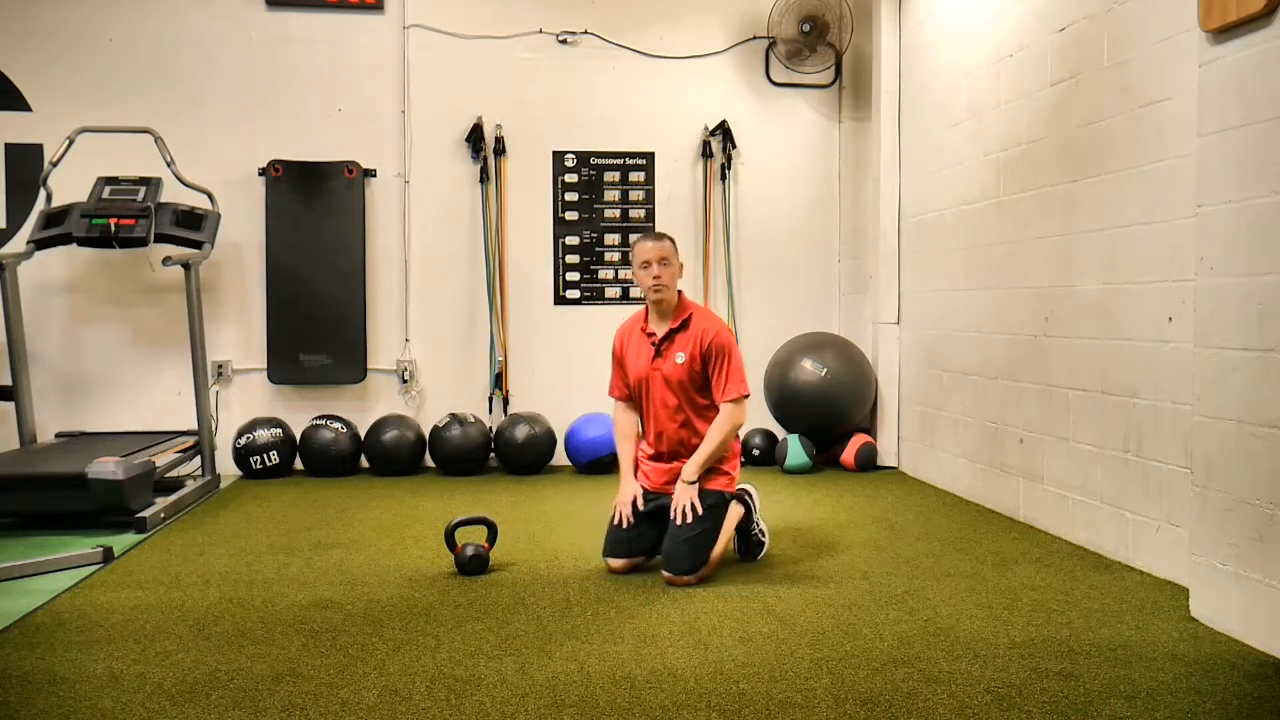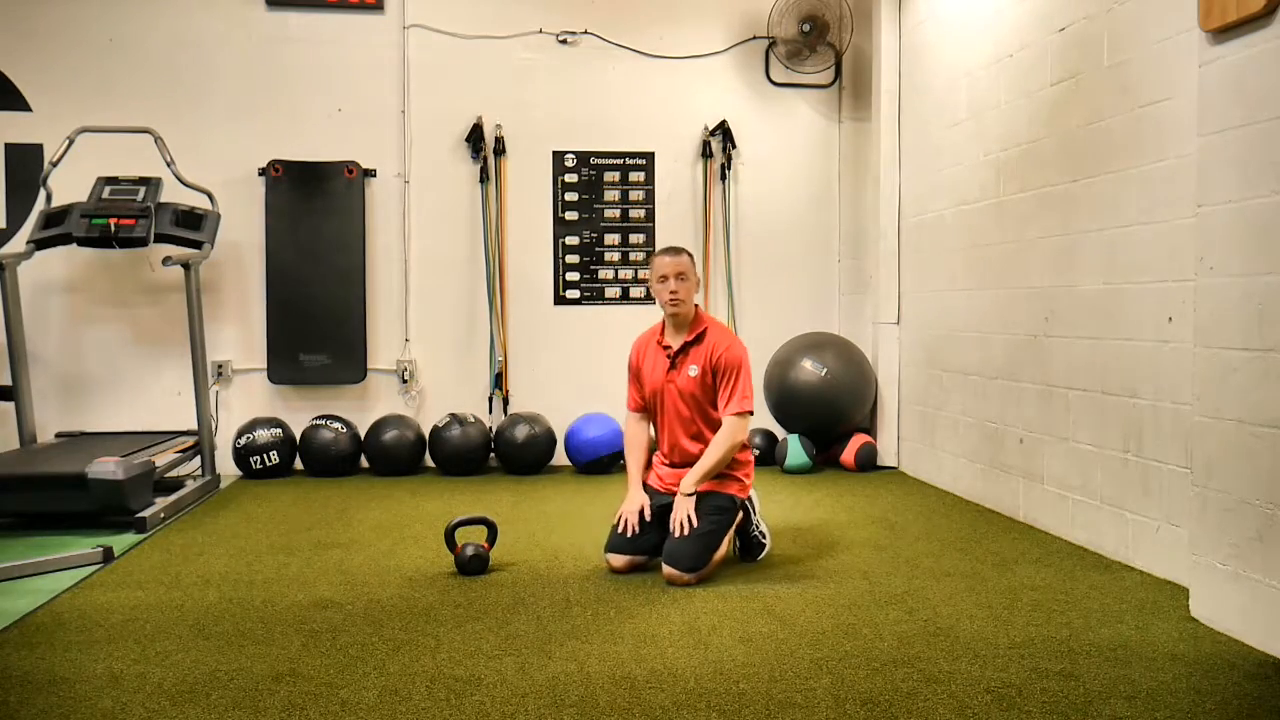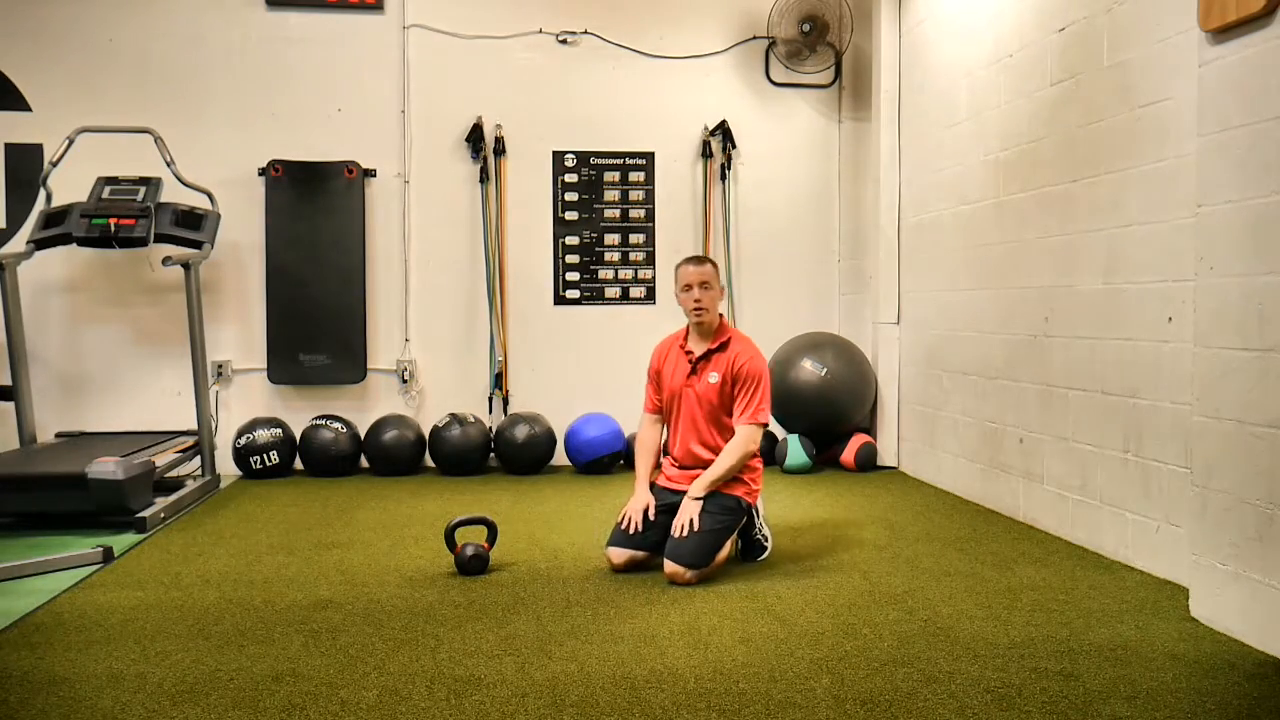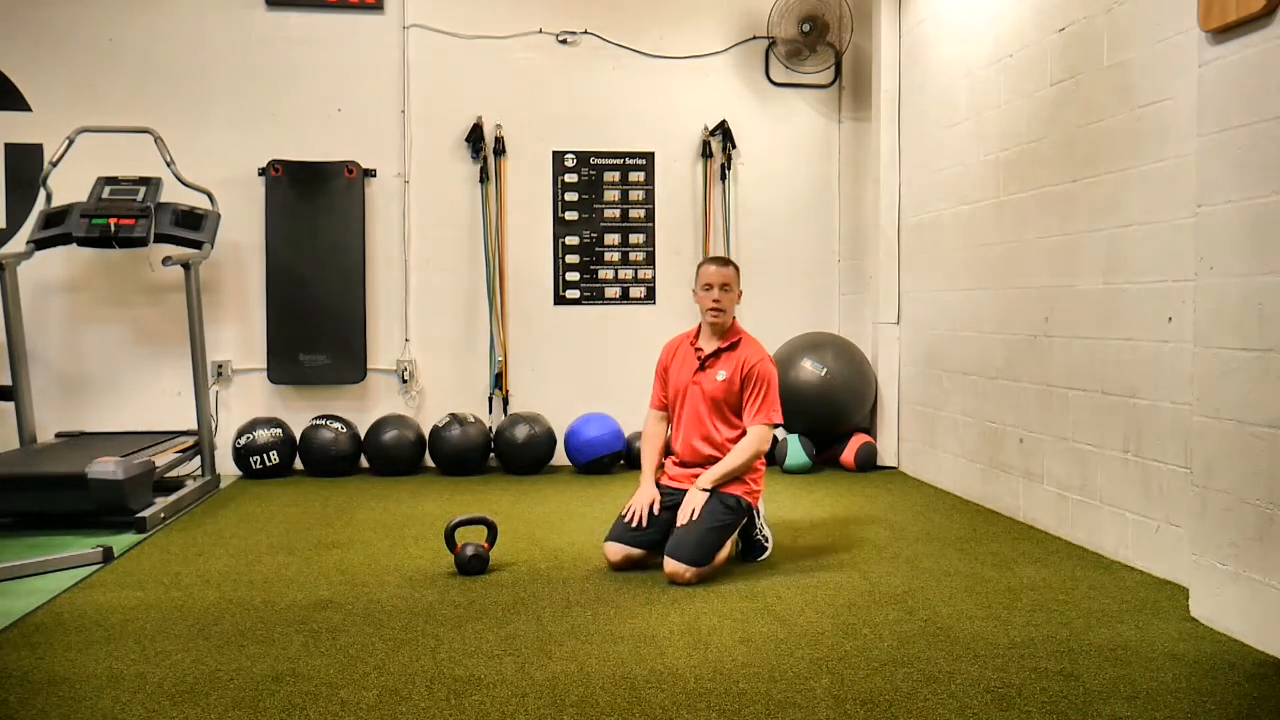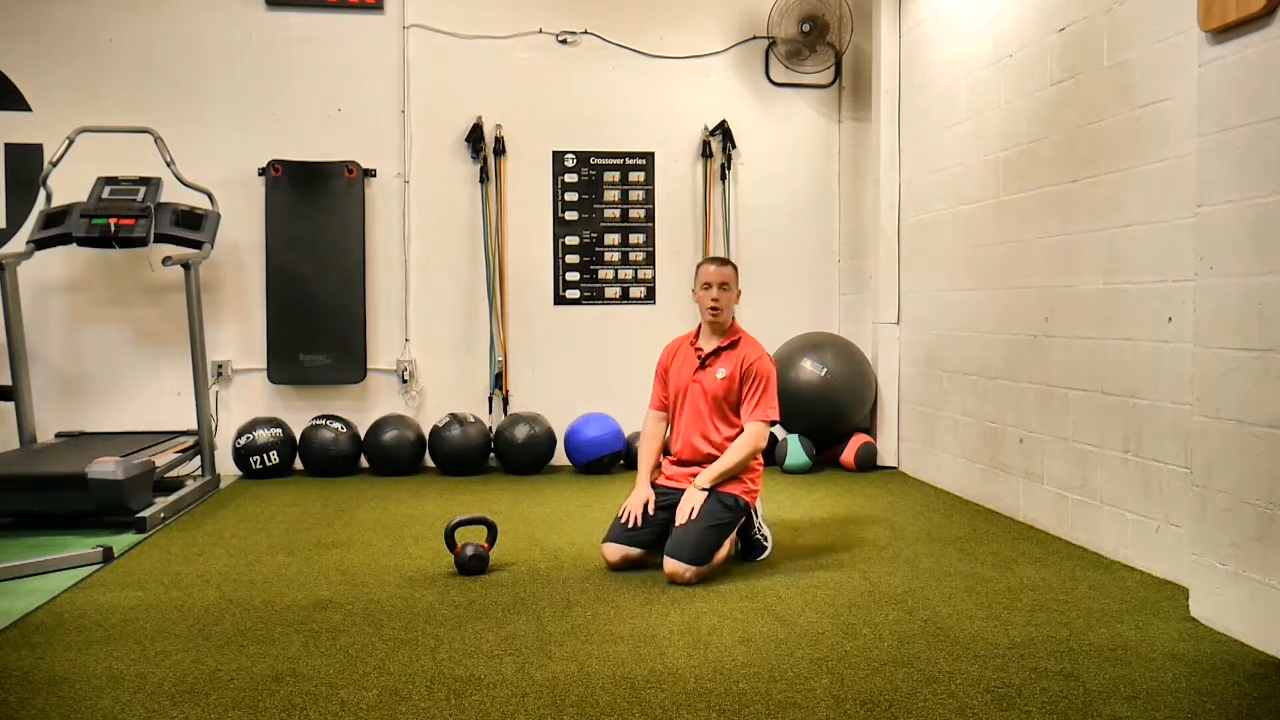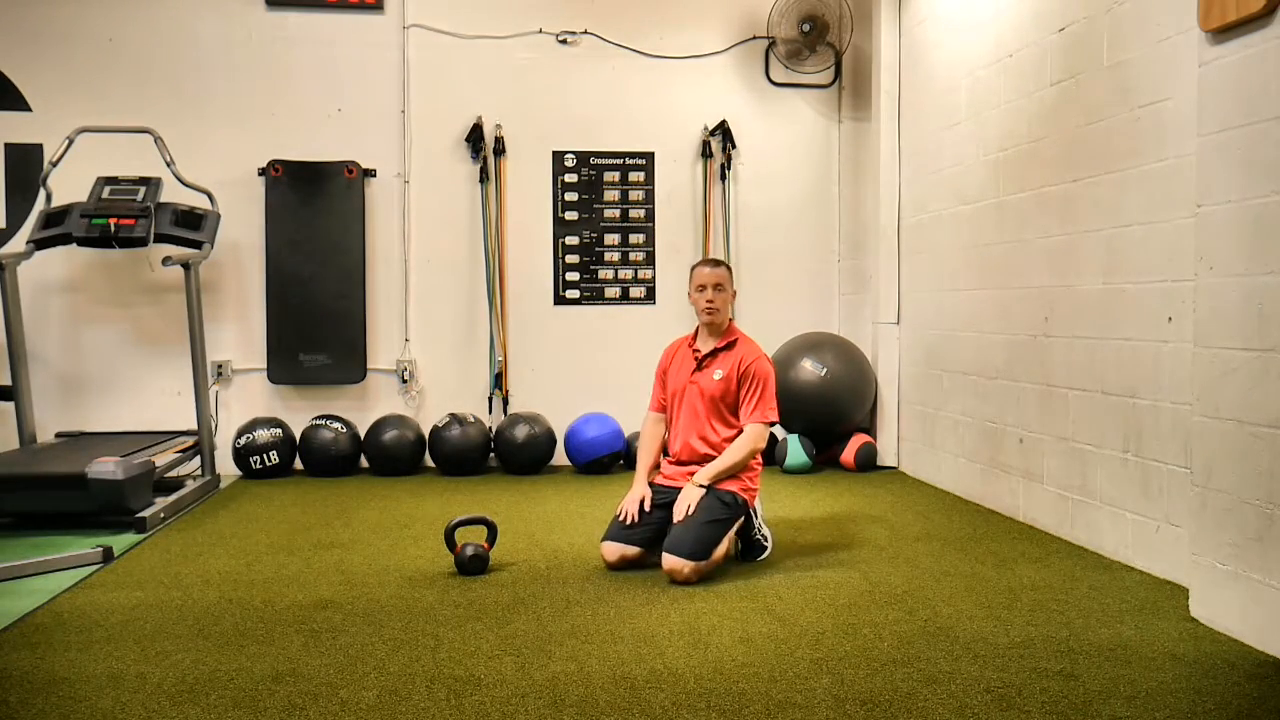
dt=0.2s
person 1, frame 1
left shoulder: (711, 332)
right shoulder: (626, 336)
left elbow: (733, 414)
right elbow: (625, 408)
left wrist: (689, 476)
right wrist: (627, 477)
left hip: (706, 473)
right hip: (651, 474)
left knee: (680, 573)
right knee: (619, 561)
left ankle: (738, 510)
right ankle: (678, 526)
person 1, frame 2
left shoulder: (724, 346)
right shoulder: (642, 348)
left elbow: (736, 431)
right elbow: (637, 419)
left wrist: (689, 488)
right wrist: (634, 487)
left hip: (718, 478)
right hip: (663, 478)
left knee: (679, 571)
right knee: (619, 559)
left ankle: (739, 518)
right ankle: (681, 530)
person 1, frame 3
left shoulder: (745, 357)
right shoulder: (664, 352)
left elbow: (748, 441)
right elbow: (651, 422)
left wrist: (697, 492)
right wrist: (641, 487)
left hip: (727, 482)
right hip: (673, 479)
left knee: (680, 570)
right knee: (619, 555)
left ankle: (740, 524)
right ankle: (685, 531)
person 1, frame 4
left shoulder: (754, 359)
right shoulder: (673, 350)
left elbow: (759, 440)
right elbow: (657, 419)
left wrist: (703, 485)
right wrist: (648, 481)
left hip: (728, 483)
right hip: (675, 479)
left knee: (680, 569)
right knee: (617, 553)
left ankle: (740, 526)
right ankle: (689, 530)
person 1, frame 5
left shoulder: (754, 358)
right shoulder: (673, 351)
left elbow: (756, 438)
right elbow: (656, 420)
left wrist: (702, 484)
right wrist: (643, 482)
left hip: (726, 483)
right hip: (673, 479)
left knee: (680, 569)
right knee: (615, 553)
left ankle: (740, 527)
right ankle: (689, 530)
person 1, frame 6
left shoulder: (751, 359)
right shoulder: (673, 353)
left elbow: (755, 438)
right elbow: (656, 421)
left wrist: (700, 481)
right wrist: (640, 481)
left hip: (724, 481)
right hip: (671, 478)
left knee: (680, 566)
right knee: (614, 553)
left ankle: (739, 527)
right ankle: (701, 531)
